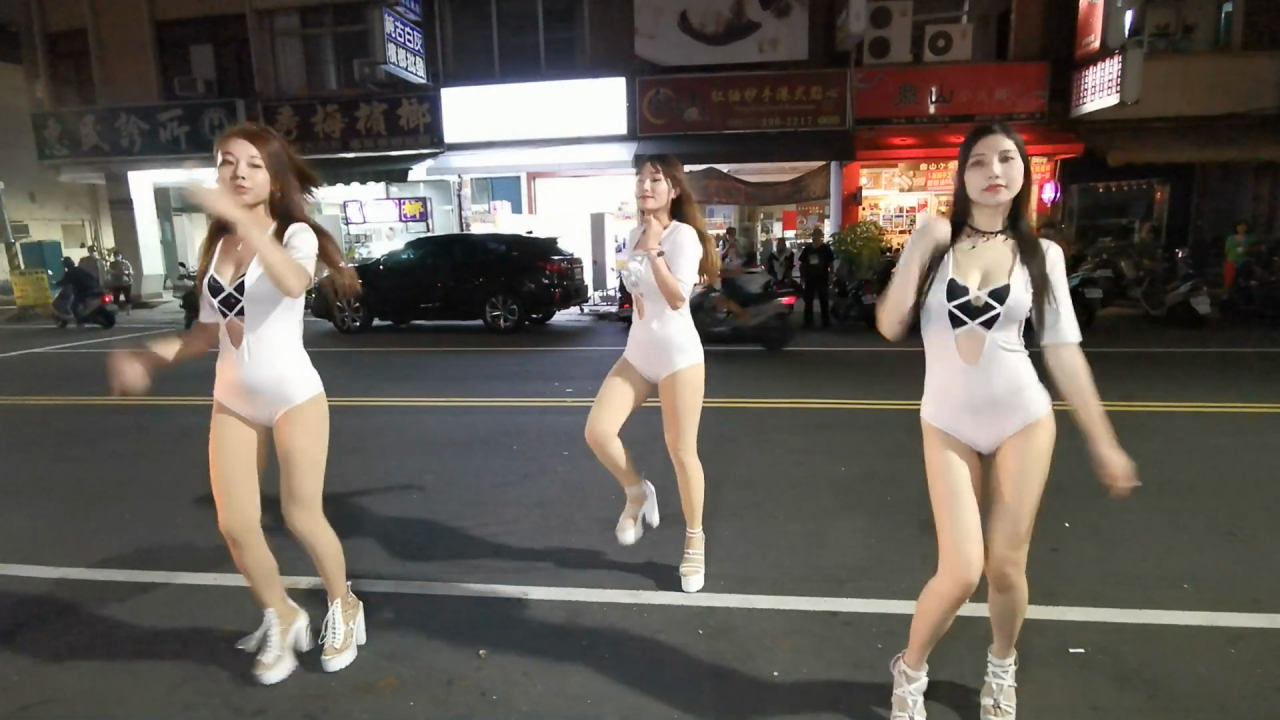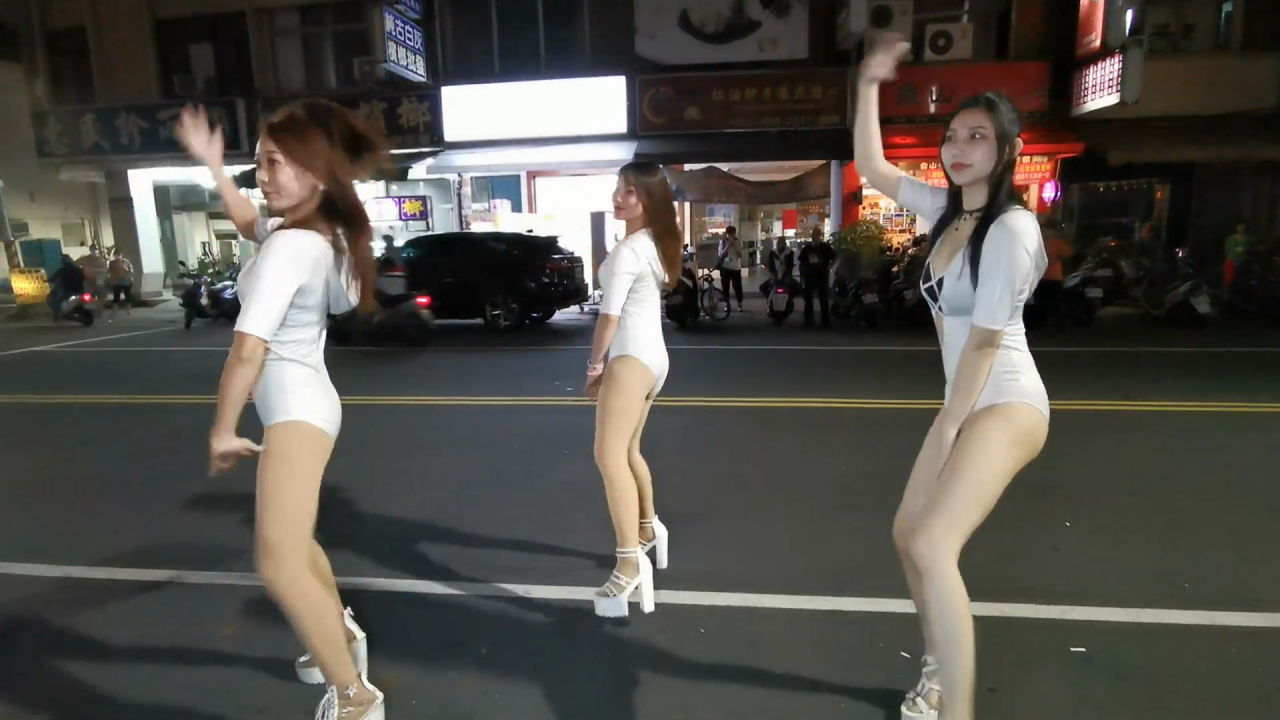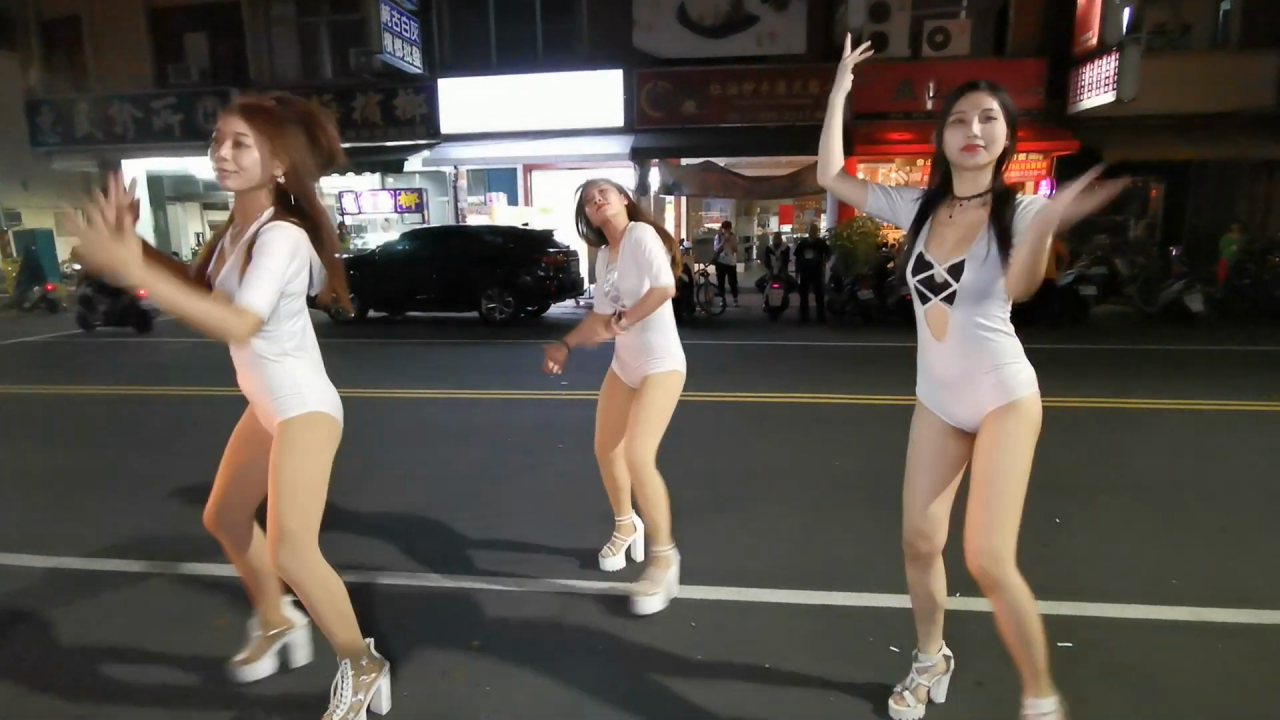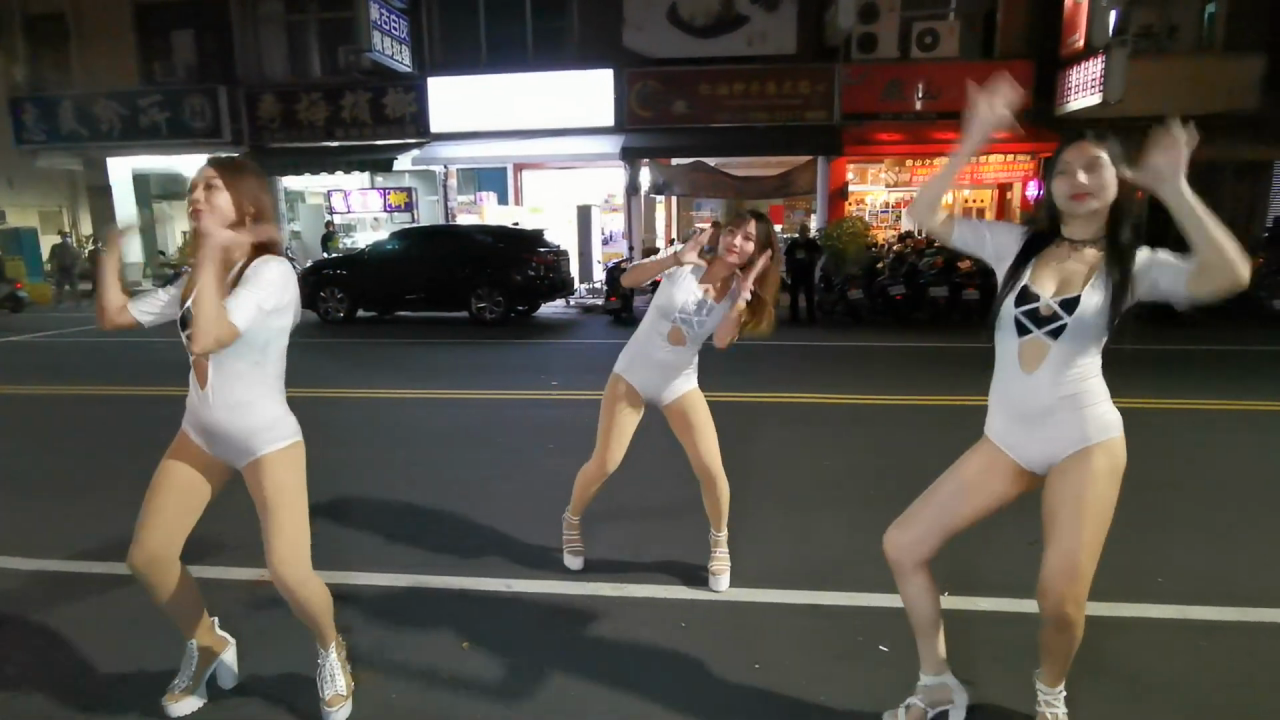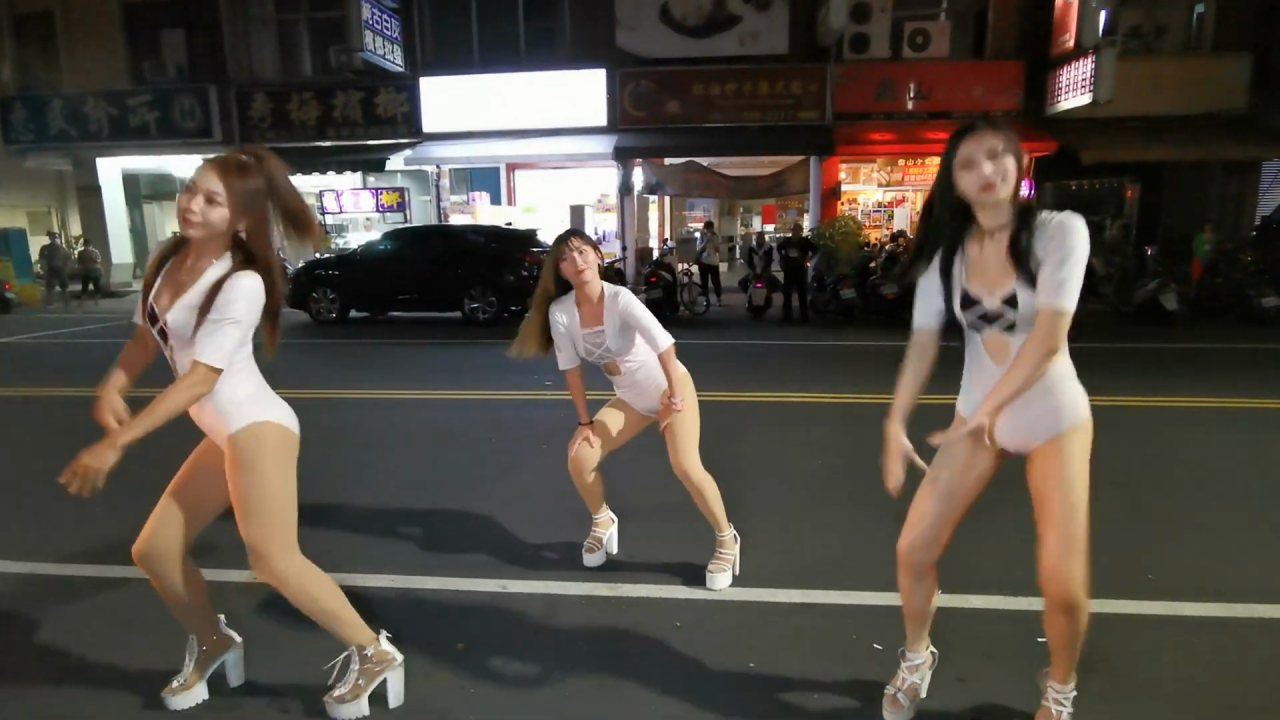
dt=1s
person 1, frame 1
left shoulder: (1041, 256)
right shoulder: (932, 248)
left elbow: (1064, 353)
right elbow: (891, 322)
left wrist: (1104, 444)
right wrist: (924, 249)
left hip: (1022, 421)
right hip: (945, 425)
left knee: (1005, 566)
right knee: (963, 570)
left ankle: (1001, 666)
right ankle: (911, 670)
person 1, frame 2
left shoulder: (1010, 227)
right shoulder: (949, 208)
left elbow: (987, 338)
right elbow: (871, 167)
left wrist: (948, 425)
right wrist: (869, 84)
left hip: (1008, 407)
right hip: (966, 405)
left knee: (932, 547)
right knee: (908, 534)
right ankle: (941, 665)
person 1, frame 3
left shoulder: (1024, 209)
right shoulder: (919, 205)
left elbow: (1020, 281)
right elbow: (830, 179)
left wrist: (1047, 219)
right wrist: (841, 92)
left hip: (1003, 399)
right hip: (936, 402)
left knee: (987, 562)
right knee: (919, 541)
right ankle: (930, 659)
person 1, frame 4
left shoulder: (1133, 268)
right shoulder: (1017, 248)
left elbow: (1230, 276)
right elbow: (925, 215)
left wrist: (1172, 187)
right wrist: (974, 138)
left hip: (1085, 443)
right hip: (1005, 442)
left knee: (1060, 601)
right knee: (903, 546)
person 1, frame 5
left shoulder: (1061, 228)
right shoulder: (945, 256)
left elbow: (1047, 332)
right elbow: (920, 346)
left wrist: (986, 412)
right wrist: (894, 425)
left hip: (1056, 418)
right hip: (977, 416)
left knee: (1060, 582)
right knee: (914, 550)
right ankle: (915, 658)
person 2, frame 1
left shoulder: (294, 235)
right shoulder: (213, 249)
left elbow: (292, 281)
right elbow: (206, 332)
left wrist: (245, 218)
right wrist: (146, 360)
left hip: (293, 398)
right hip: (231, 402)
left knee: (303, 519)
right knee: (237, 525)
left ankle: (343, 607)
right ankle: (280, 616)
person 2, frame 2
left shoulder: (290, 245)
right shoulder: (319, 229)
left elbow: (248, 346)
right elbow: (250, 219)
left wrist: (220, 431)
right wrist: (210, 158)
left hip: (297, 414)
right hip: (303, 408)
left knee: (277, 565)
right knee: (287, 538)
right ankle: (340, 635)
person 2, frame 3
left shoulder: (282, 233)
right shoulder: (236, 229)
left elbow: (239, 324)
right elbow: (203, 292)
left wrist: (136, 270)
right wrist: (126, 239)
left hip: (305, 408)
right hip: (266, 406)
left knee: (291, 553)
right knee: (224, 520)
left ankle: (361, 669)
right ankle: (277, 621)
person 2, frame 4
left shoulder: (272, 273)
right shoulder: (203, 280)
left elbow: (205, 339)
right elbow: (114, 317)
left wrist: (211, 255)
right wrist: (111, 249)
left hip: (270, 443)
right hip: (199, 436)
left knee: (288, 571)
right knee: (147, 557)
left ankle: (331, 653)
right ankle: (207, 645)
person 2, frame 5
left shoulder: (241, 282)
right shoulder: (167, 258)
left elbow: (200, 378)
right elbow: (148, 338)
left wrist: (115, 442)
right wrist: (113, 383)
left hip: (257, 426)
right hip: (226, 435)
left knee: (274, 564)
right knee: (152, 552)
left ankle: (373, 655)
right ankle: (212, 644)
person 3, frame 1
left shoulder: (683, 235)
right shoulder: (638, 234)
left elbow: (678, 297)
left wrist: (654, 254)
left hip: (678, 356)
right hip: (636, 352)
left knee: (682, 455)
right knee: (596, 433)
left ankle: (694, 541)
right ankle: (637, 492)
person 3, frame 2
left shoulder: (627, 249)
right shoulder: (652, 243)
left elbow: (609, 313)
left wrist: (594, 363)
left hip: (632, 356)
right hip: (649, 357)
left knee: (609, 455)
right knee: (626, 450)
left ankle: (630, 564)
right ankle: (647, 528)
person 3, frame 3
left shoulder: (642, 234)
right shoulder: (604, 256)
left elbow: (664, 288)
left wrist: (620, 324)
right wrist: (563, 346)
left hip: (661, 365)
right hip: (624, 365)
left knee: (637, 458)
right knee: (606, 451)
left ankle: (664, 558)
right ankle: (626, 525)
person 3, frame 4
left shoulder: (736, 292)
right shoulder: (686, 261)
left elbow: (724, 339)
right elbow: (630, 278)
left wrist: (743, 295)
right wrist: (676, 260)
left hip: (679, 385)
right hip: (632, 374)
left knee: (711, 468)
right knee: (604, 464)
left ankle: (720, 544)
right ankle: (571, 520)
person 3, frame 5
left shoulder: (620, 299)
right shoulder: (559, 312)
left elbow: (665, 345)
right elbow: (572, 369)
left wrist: (672, 395)
right wrist: (584, 419)
left hip: (668, 383)
right hip: (630, 395)
left knee: (686, 466)
right knee: (580, 458)
left ankle: (726, 539)
right ankle: (603, 522)
